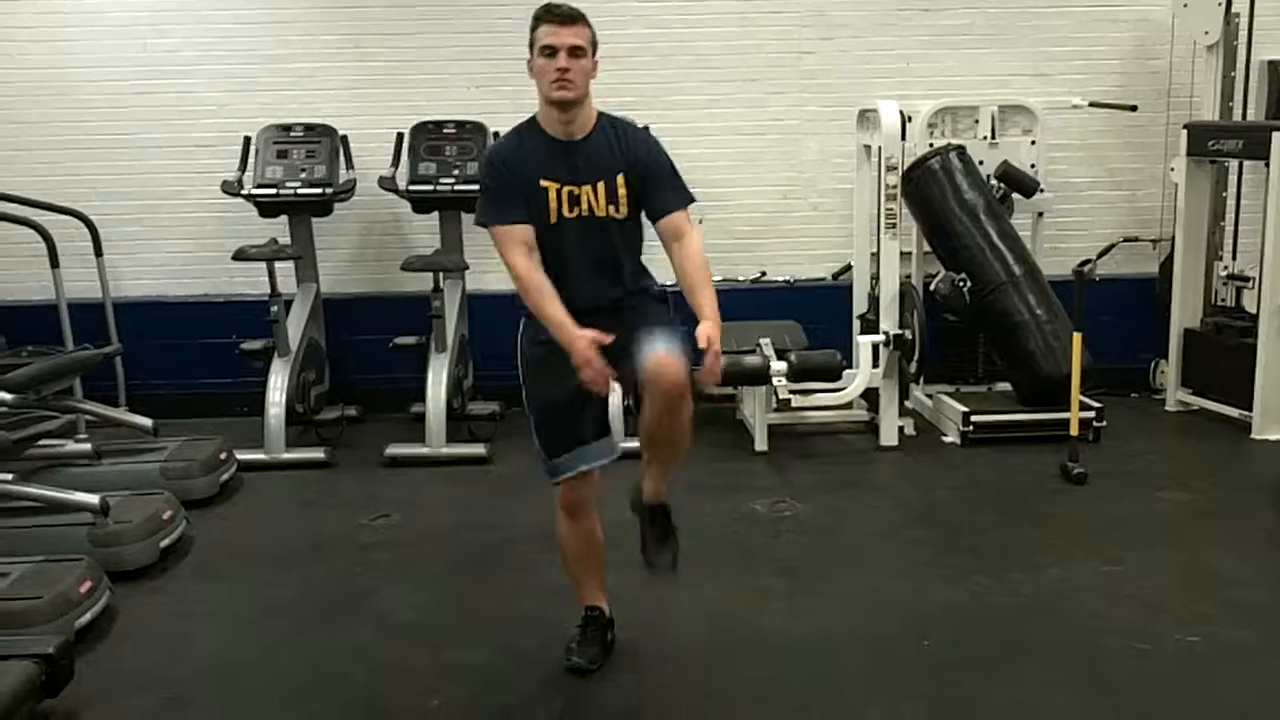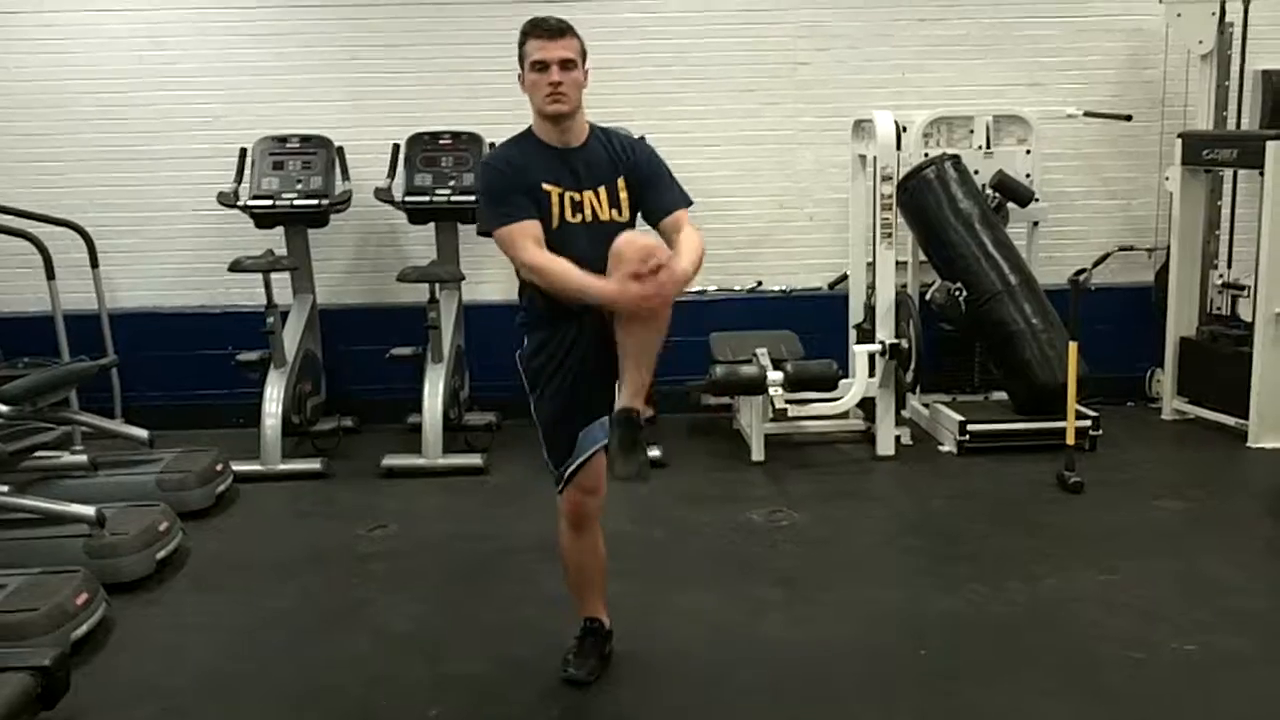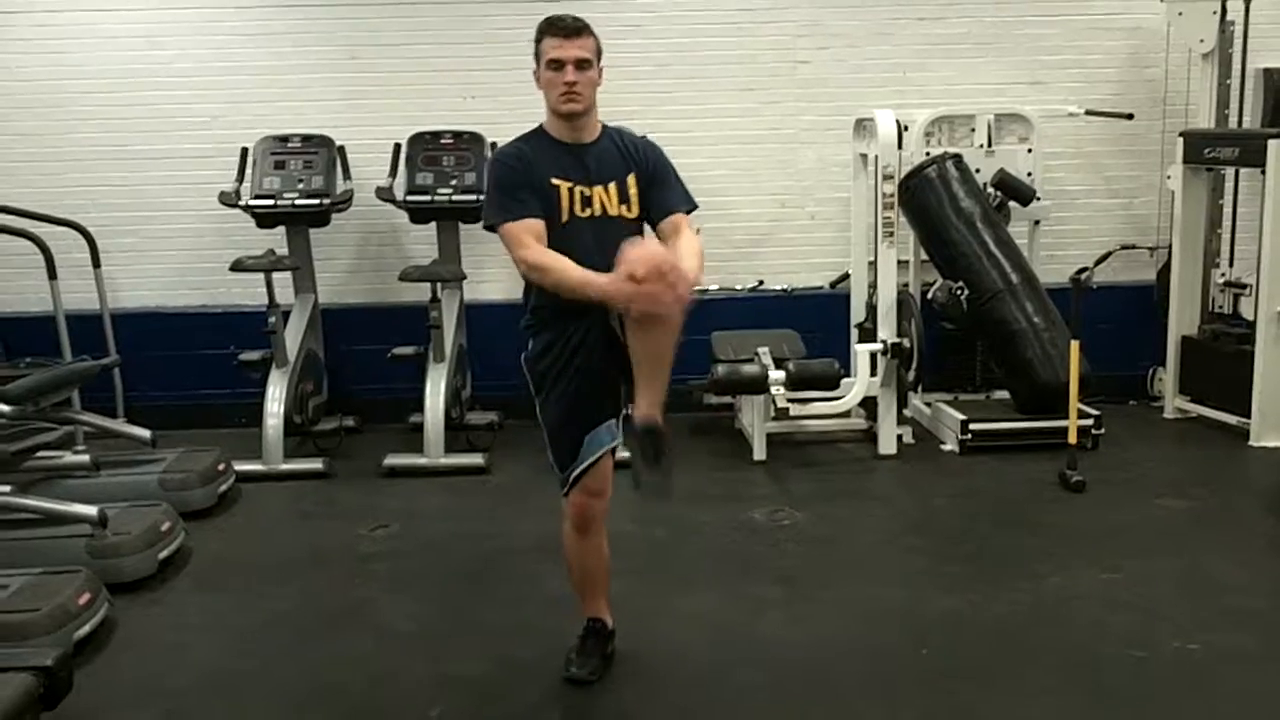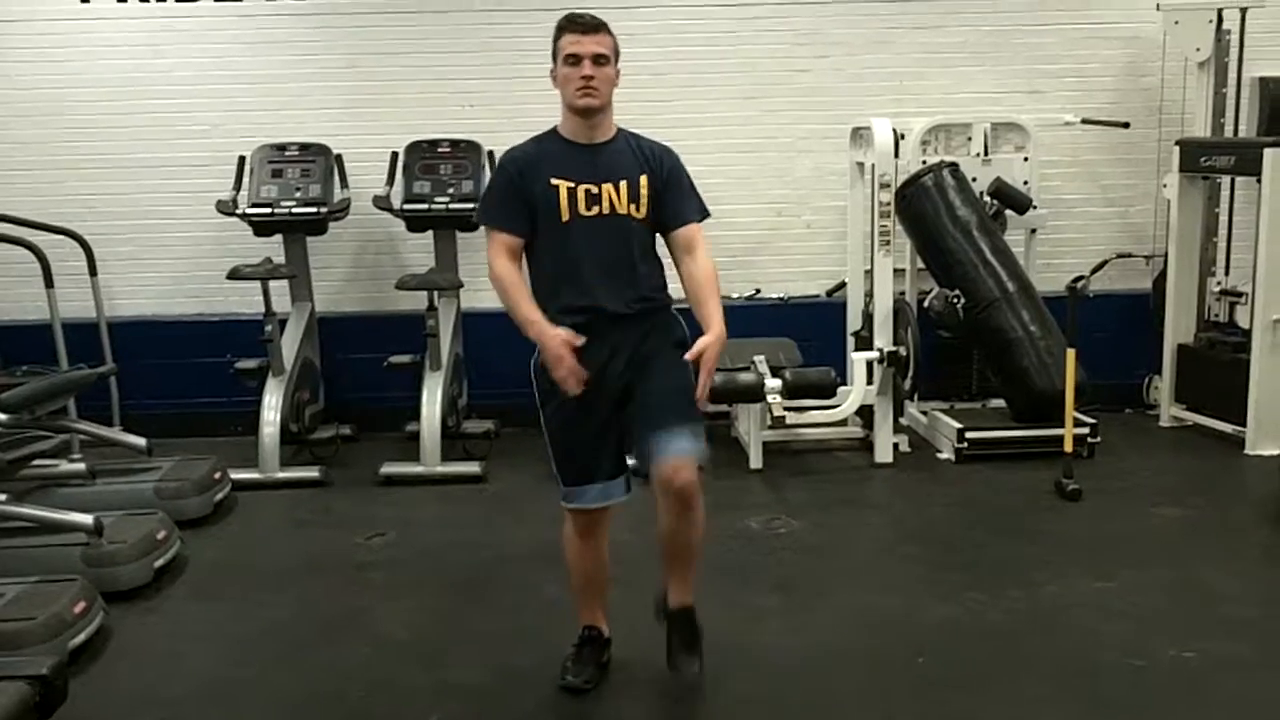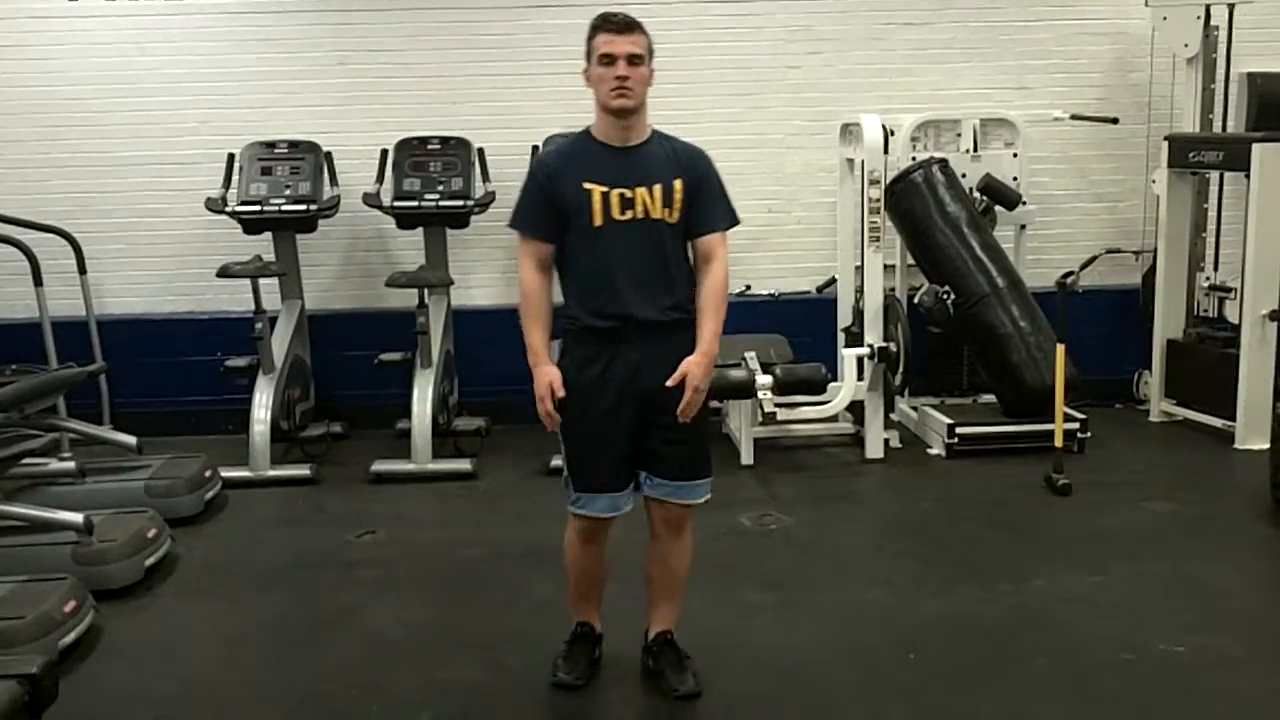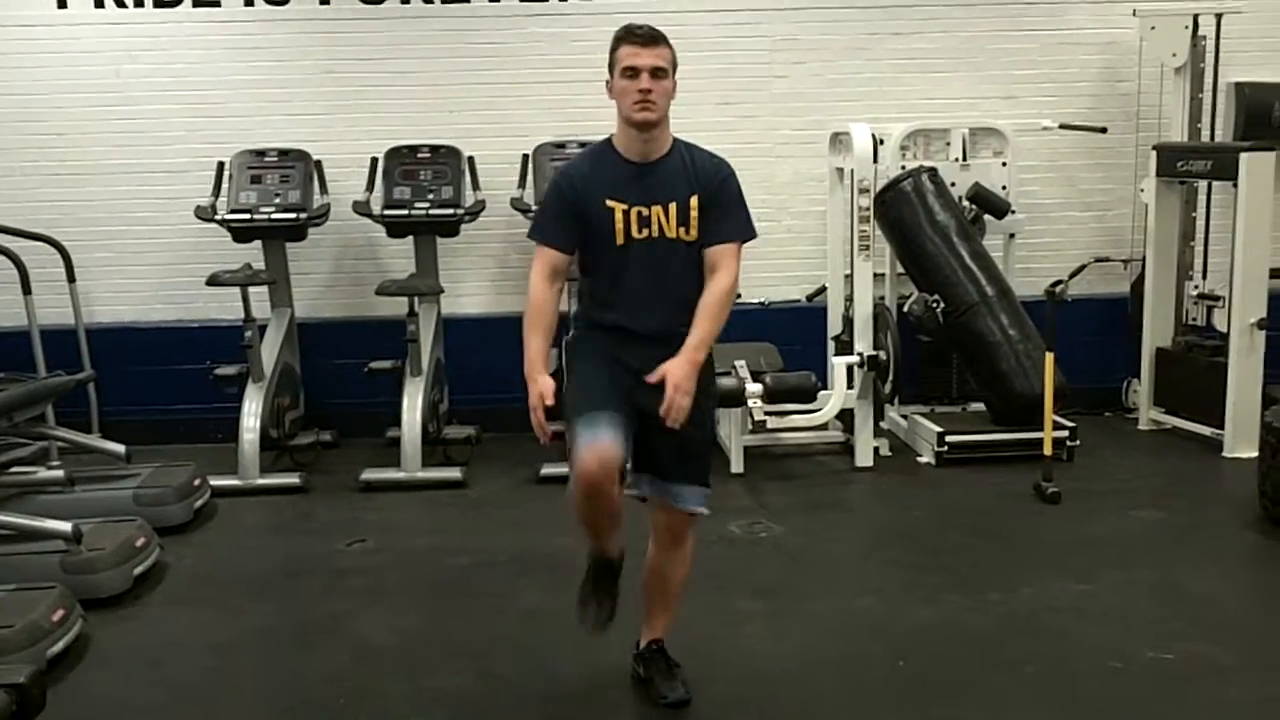
dt=0.3s
person 1, frame 1
left shoulder: (634, 145)
right shoulder: (507, 159)
left elbow: (681, 234)
right elbow: (521, 263)
left wrist: (709, 318)
right wrist: (570, 337)
left hip: (627, 317)
right hip: (555, 334)
left knee: (668, 376)
right knee: (573, 487)
left ankle: (653, 498)
right ankle: (595, 616)
person 1, frame 2
left shoulder: (630, 153)
right shoulder: (505, 166)
left elbow: (684, 229)
right elbow: (531, 258)
left wrist: (678, 266)
right wrist: (606, 292)
left hip: (626, 322)
right hip: (557, 336)
left knee: (635, 246)
right knee: (580, 497)
left ankle: (628, 415)
right ankle: (594, 628)
person 1, frame 3
left shoulder: (640, 154)
right shoulder: (516, 163)
left elbow: (681, 233)
right elbow: (529, 253)
left wrist: (683, 270)
right wrist: (601, 286)
left hip: (632, 314)
right hip: (565, 335)
left knee: (646, 258)
right knee: (585, 497)
left ankle: (648, 426)
right ankle: (597, 627)
person 1, frame 4
left shoulder: (655, 160)
right shoulder: (524, 166)
left elbow: (690, 248)
right elbow: (502, 260)
left wrist: (714, 326)
right wrist: (541, 332)
left hip: (651, 336)
right hip: (572, 354)
left knee: (680, 479)
right knee: (586, 509)
left ankle: (679, 609)
right ankle: (593, 634)
person 1, frame 5
left shoulder: (688, 164)
right shoulder: (557, 167)
left elbow: (712, 263)
right elbow: (534, 269)
left wrist: (705, 351)
right wrist: (539, 361)
left hip: (674, 358)
right hip: (593, 359)
left knee: (673, 511)
right knee: (593, 515)
left ankle: (662, 639)
right ankle: (585, 631)
person 1, frame 6
left shoulder: (710, 175)
right shoulder: (578, 178)
left elbow: (722, 274)
right elbow: (546, 276)
left wrist: (689, 360)
right wrist: (536, 370)
left hip: (681, 364)
right hip: (604, 350)
left knee: (676, 519)
right knee: (595, 466)
left ankle: (652, 647)
right ankle: (606, 557)
